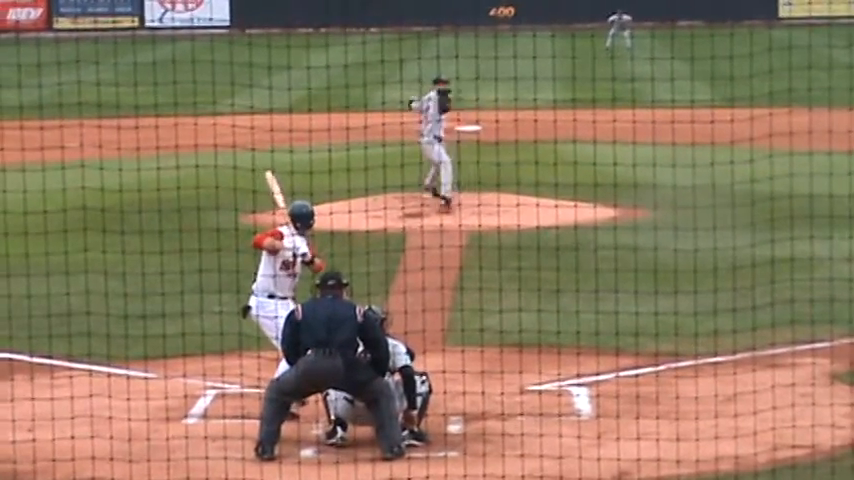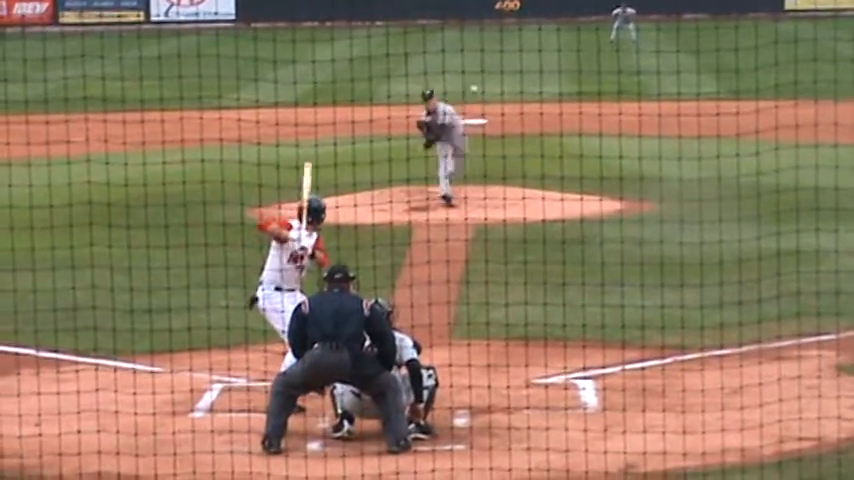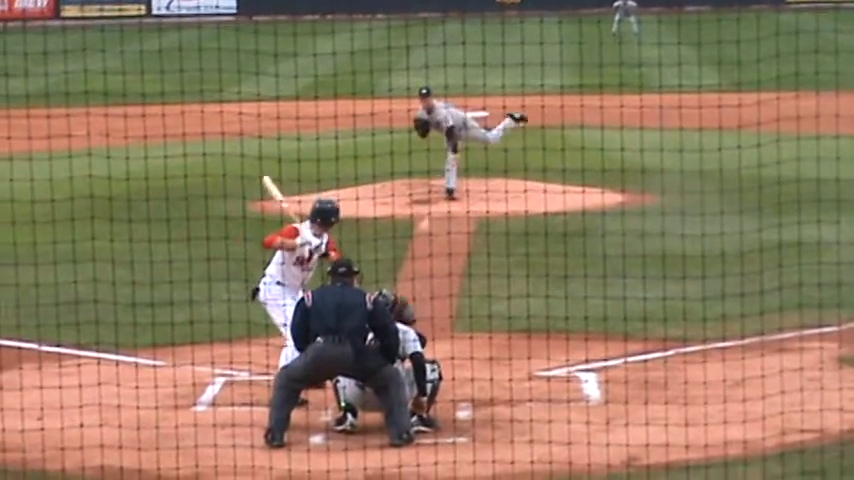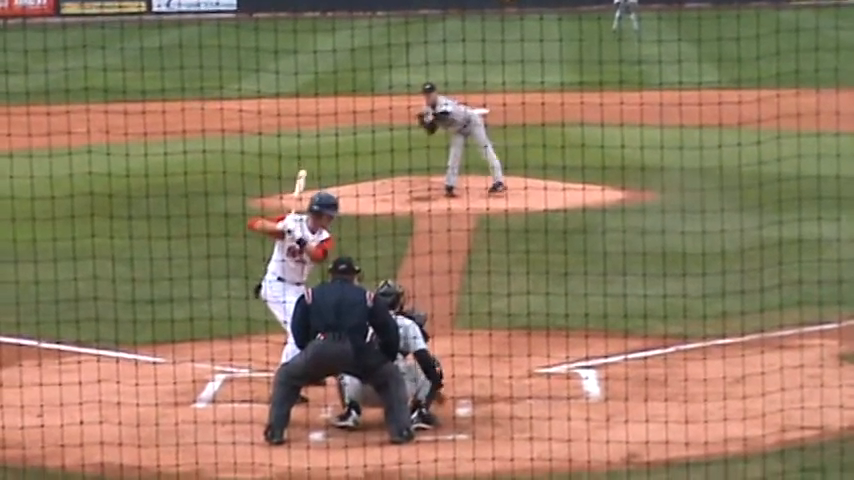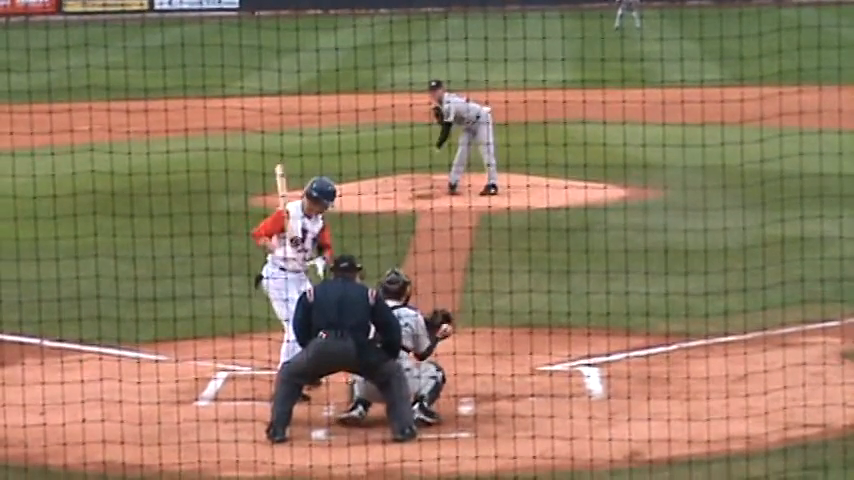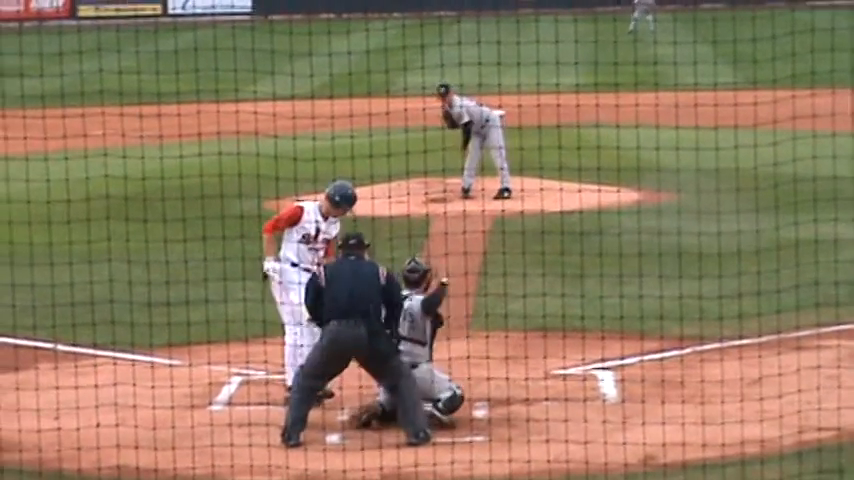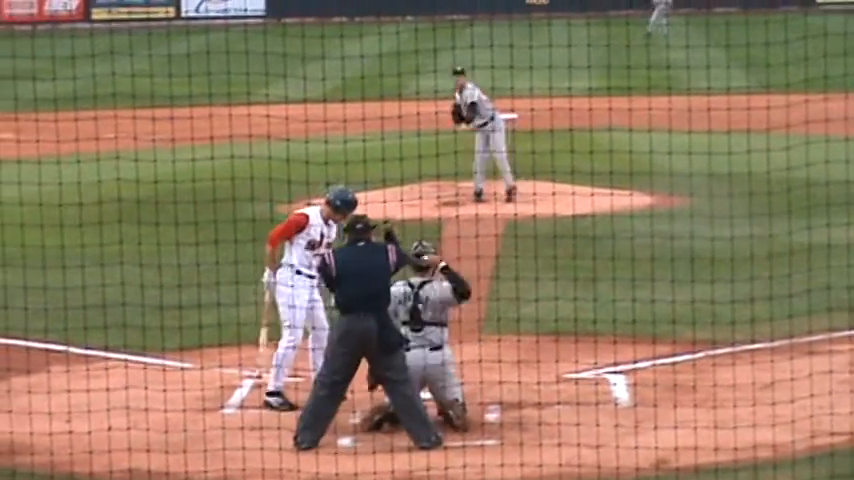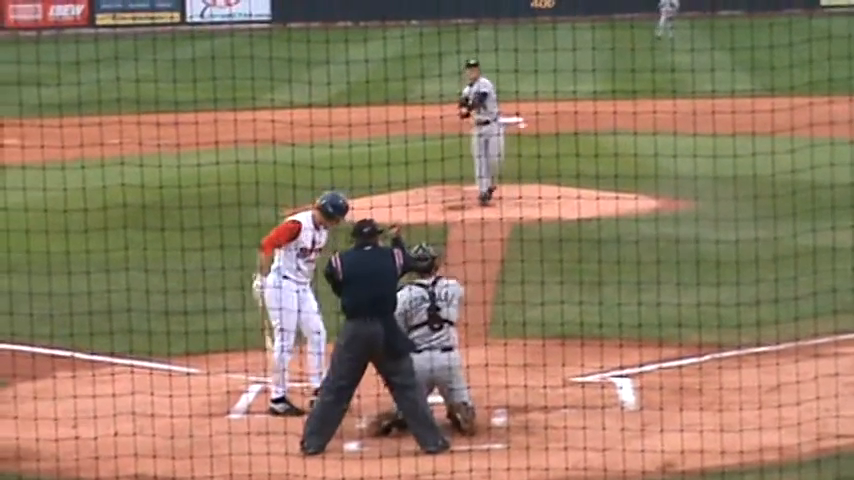
dt=0.3s
person 1, frame 1
left shoulder: (302, 242)
right shoulder: (280, 235)
left elbow: (318, 267)
right elbow: (258, 241)
left wrist: (309, 256)
right wrist: (287, 245)
left hip: (285, 303)
right hip: (267, 304)
person 1, frame 2
left shoulder: (314, 236)
right shoulder: (290, 227)
left elbow: (323, 261)
right elbow: (264, 225)
left wrist: (309, 249)
right wrist: (292, 236)
left hip: (293, 294)
right hip: (273, 295)
person 1, frame 3
left shoulder: (325, 239)
right shoulder: (296, 231)
left elbow: (336, 259)
right elbow: (269, 242)
left wrist: (322, 250)
right wrist: (299, 243)
left hip: (295, 292)
right hip: (275, 290)
person 1, frame 4
left shoulder: (325, 237)
right shoulder: (291, 221)
left elbow: (318, 256)
right elbow: (254, 223)
left wrist: (299, 239)
right wrist: (280, 227)
left hip: (298, 288)
right hip: (277, 286)
person 1, frame 5
left shoulder: (320, 222)
right shoulder: (287, 214)
left elbow: (327, 249)
right elbow: (259, 234)
left wrist: (322, 260)
right wrist: (278, 250)
left hip: (300, 277)
right hip: (278, 276)
right knee: (296, 328)
person 1, frame 6
left shoulder: (333, 224)
right shoulder: (301, 211)
right elbow: (269, 228)
right wrist: (269, 260)
left hip: (310, 276)
right hip: (289, 274)
left knee: (314, 329)
right knee: (296, 330)
right ankle: (293, 387)
person 1, frame 7
left shoulder: (332, 227)
right shoulder: (304, 218)
right elbow: (274, 238)
right wrist: (270, 270)
left hip: (312, 283)
right hip: (292, 280)
left knee: (321, 331)
right knee: (293, 336)
right ankle: (273, 392)
person 1, frame 8
left shoulder: (322, 230)
right shoulder: (296, 224)
right elbow: (267, 244)
right wrist: (261, 277)
left hip: (303, 287)
right hip: (281, 285)
left knee: (318, 336)
right knee: (284, 342)
right ankle: (277, 399)
person 2, frame 1
left shoulder: (299, 311)
right shoulder: (357, 312)
left elbow: (288, 348)
right elbow: (379, 347)
right wrist: (378, 374)
left hip: (310, 366)
right hip: (345, 366)
left knee: (276, 393)
right knee: (381, 394)
left ankle: (265, 448)
right ankle: (392, 447)
person 2, frame 2
left shoulder: (306, 305)
right shoulder: (365, 306)
left elbow: (295, 341)
right elbow: (386, 341)
right wrist: (384, 368)
left hip: (317, 359)
right hip: (352, 360)
left knee: (282, 386)
right knee: (388, 387)
left ankle: (272, 441)
right ankle: (398, 440)
person 2, frame 3
left shoulder: (310, 298)
right shoulder: (368, 299)
left elbow: (298, 335)
right elbow: (389, 334)
right wrist: (387, 361)
left hip: (319, 352)
right hip: (355, 353)
left knee: (285, 380)
right knee: (391, 380)
left ankle: (275, 435)
right ankle: (400, 433)
person 2, frame 4
left shoulder: (310, 295)
right shoulder: (367, 296)
left elbow: (299, 333)
right elbow: (389, 332)
right wrist: (386, 358)
left hip: (320, 350)
right hip: (355, 350)
left knee: (286, 377)
right knee: (391, 377)
left ankle: (275, 431)
right ankle: (401, 430)
person 2, frame 5
left shoulder: (312, 293)
right shoulder: (369, 294)
left elbow: (301, 331)
right elbow: (391, 330)
left wrist: (314, 352)
right wrist: (389, 356)
left hip: (322, 347)
right hip: (357, 349)
left knee: (288, 375)
right knee: (393, 375)
left ankle: (277, 430)
right ankle: (403, 428)
person 2, frame 6
left shoulder: (323, 272)
right shoulder: (379, 271)
left elbow: (313, 307)
right elbow: (396, 302)
right wrist: (388, 329)
left hip: (336, 333)
right hip: (370, 334)
left knee: (306, 379)
right knee: (401, 378)
left ankle: (292, 434)
right ankle: (417, 432)
person 2, frame 7
left shoulder: (333, 258)
right shoulder: (387, 252)
left elbow: (329, 283)
right elbow: (402, 258)
right wrist: (390, 236)
left hip: (348, 326)
right hip: (380, 326)
left knee: (328, 383)
right knee: (400, 383)
left ankle: (306, 437)
right ankle: (426, 436)
person 2, frame 8
left shoulder: (339, 262)
right shoulder: (393, 257)
right elbow: (406, 263)
right wrist: (397, 240)
left hip: (354, 330)
right hip: (386, 330)
left knee: (334, 388)
right knee: (407, 387)
left ankle: (312, 441)
right ankle: (432, 440)
person 3, frame 1
right shoulder: (394, 345)
right elbow: (407, 375)
right wrist: (411, 409)
left hip: (352, 412)
right knee: (421, 380)
left ankle: (338, 429)
right ankle: (411, 430)
person 3, frame 2
right shoulder: (401, 338)
right elbow: (414, 369)
right wrist: (418, 402)
left hip: (358, 405)
right knee: (428, 374)
left ankle: (344, 422)
right ankle: (417, 424)
person 3, frame 3
right shoulder: (405, 330)
right elbow: (418, 362)
right wrist: (421, 395)
left hip: (362, 397)
left knee: (340, 374)
right knee: (432, 368)
left ankle: (348, 414)
right ankle: (419, 416)
person 3, frame 4
right shoulder: (408, 323)
right elbow: (423, 357)
right wrist: (437, 386)
left hip: (363, 390)
left knee: (344, 375)
right knee: (430, 368)
left ankle: (352, 411)
right ankle: (420, 412)
person 3, frame 5
right shoulder: (414, 316)
right elbow: (422, 354)
right wrist: (439, 337)
left hip: (368, 386)
left knee: (357, 378)
right knee: (435, 372)
left ankle: (358, 407)
right ankle: (421, 407)
person 3, frame 6
right shoulder: (418, 302)
right elbow: (429, 306)
right wrist: (443, 283)
right hip: (417, 372)
left knee: (388, 408)
right knee: (455, 397)
left ankle: (378, 409)
right ankle: (437, 408)
person 3, frame 7
left shoulder: (397, 290)
right shoulder: (440, 288)
right elbow: (464, 293)
right wrist: (443, 266)
left hip: (407, 358)
right hip: (437, 357)
right knee: (454, 403)
left ankle: (387, 412)
right ankle: (452, 409)
person 3, frame 8
left shoulder: (403, 295)
right shoulder: (453, 287)
left hip: (417, 361)
right hip: (448, 359)
right knee: (462, 406)
left ankle: (391, 419)
right ankle: (461, 412)
person 4, frame 1
left shoulder: (426, 99)
right shoulder: (435, 96)
left elbow: (412, 105)
right elbow: (441, 92)
left wrist: (414, 101)
left hip: (435, 140)
right hip: (431, 141)
left knee: (438, 164)
right knee: (446, 164)
left ankle: (429, 184)
right ankle: (445, 198)
person 4, frame 2
left shoulder: (446, 110)
right shoulder: (425, 117)
right elbow: (431, 136)
left hip: (457, 137)
right hip: (443, 141)
left knee: (459, 162)
right knee: (444, 165)
left ankle: (450, 176)
right ankle: (446, 195)
person 4, frame 3
left shoulder: (440, 111)
right shoulder: (421, 114)
left elbow: (450, 132)
right elbow: (423, 134)
left wrist: (454, 151)
right wrist: (420, 128)
left hip: (464, 126)
right hip: (454, 133)
left knee: (491, 138)
right knee: (450, 161)
left ankle: (511, 119)
right ankle: (449, 190)
person 4, frame 4
left shoulder: (444, 104)
right shoulder: (428, 109)
left elbow: (442, 115)
right elbow: (431, 130)
left wrist: (431, 118)
right wrist: (424, 121)
left hip: (472, 122)
right hip: (458, 129)
left knee: (485, 149)
right knee: (454, 157)
left ankle: (498, 182)
right ankle: (450, 187)
person 4, frame 5
left shoulder: (448, 104)
right shoulder: (442, 103)
left elbow: (447, 128)
right elbow: (445, 123)
left wrist: (438, 145)
right wrist: (439, 116)
left hip: (481, 120)
right hip: (468, 125)
left knee: (487, 151)
right knee: (462, 152)
left ankle: (492, 184)
right ankle: (452, 184)
person 4, frame 6
left shoulder: (459, 106)
right shoulder: (449, 107)
left elbow: (466, 128)
right elbow: (453, 125)
left wrist: (465, 146)
right wrist: (447, 118)
left hip: (490, 123)
right hip: (477, 128)
left knee: (498, 155)
right knee: (472, 157)
left ankle: (506, 188)
right ankle: (466, 188)
person 4, frame 7
left shoulder: (471, 91)
right shoulder: (458, 95)
left elbow: (472, 111)
right elbow: (459, 120)
left wrist: (466, 123)
right wrist: (456, 113)
left hip: (494, 124)
right hip: (480, 127)
left knee: (500, 155)
right knee: (479, 159)
left ankle: (510, 187)
right ankle: (478, 191)
person 4, frame 8
left shoulder: (486, 84)
right shoulder: (466, 90)
left elbow: (480, 101)
right elbow: (464, 114)
left wrist: (468, 108)
right wrist: (462, 106)
left hip: (493, 126)
right hip: (478, 128)
left knee: (494, 159)
right knee: (479, 159)
left ankle: (491, 186)
right ankle: (483, 193)
